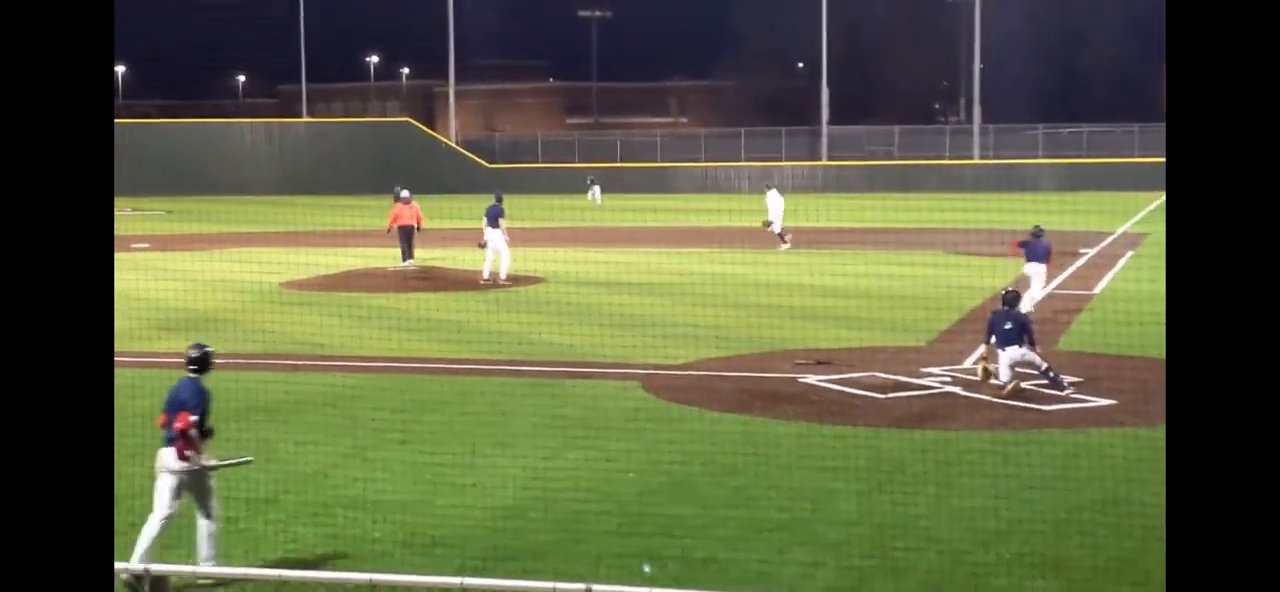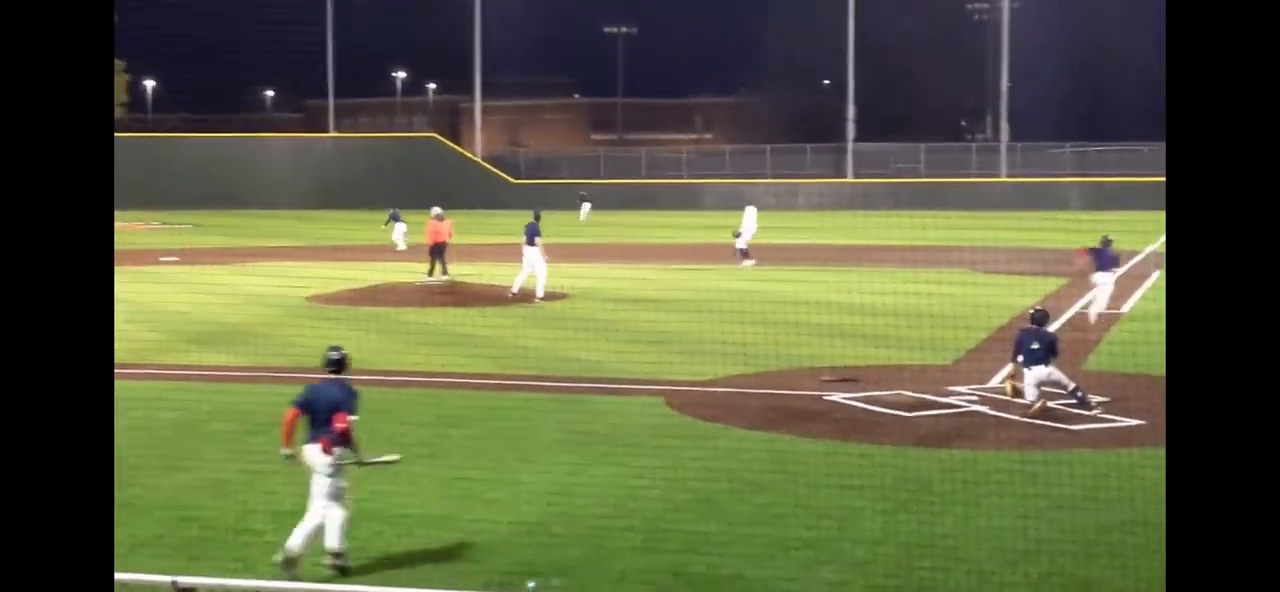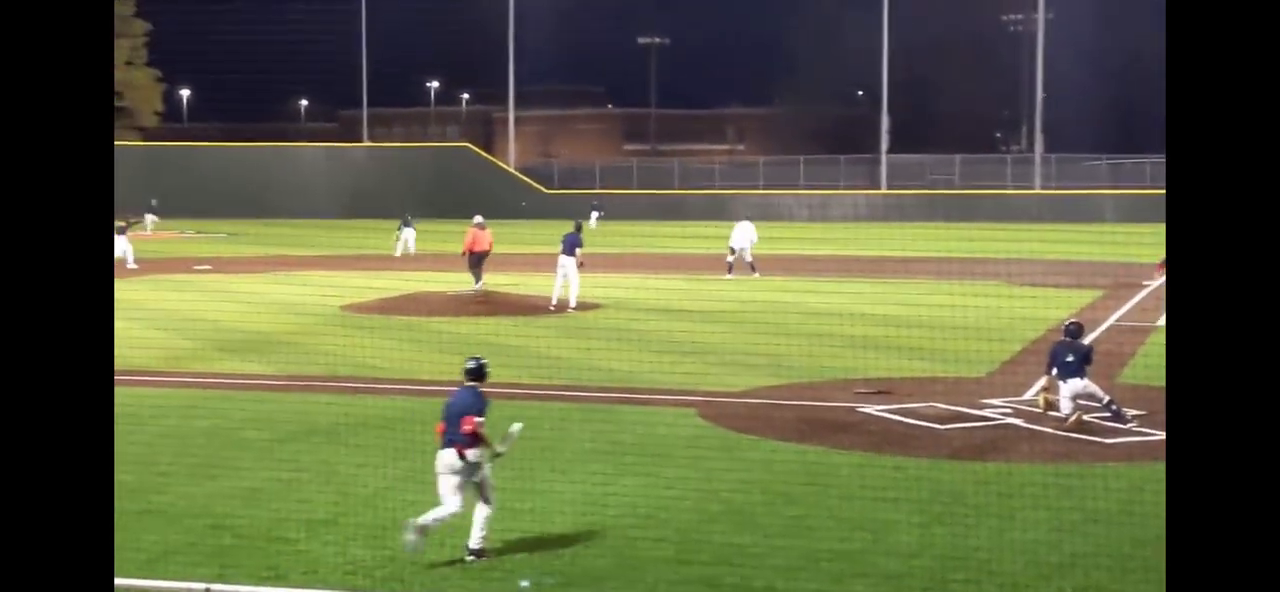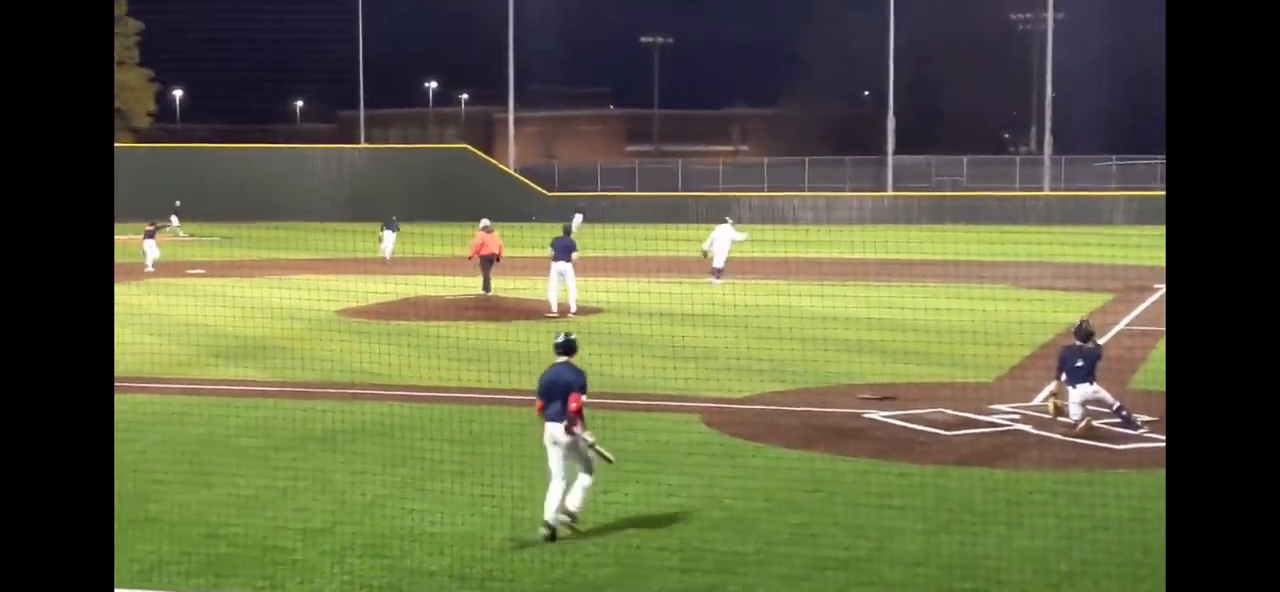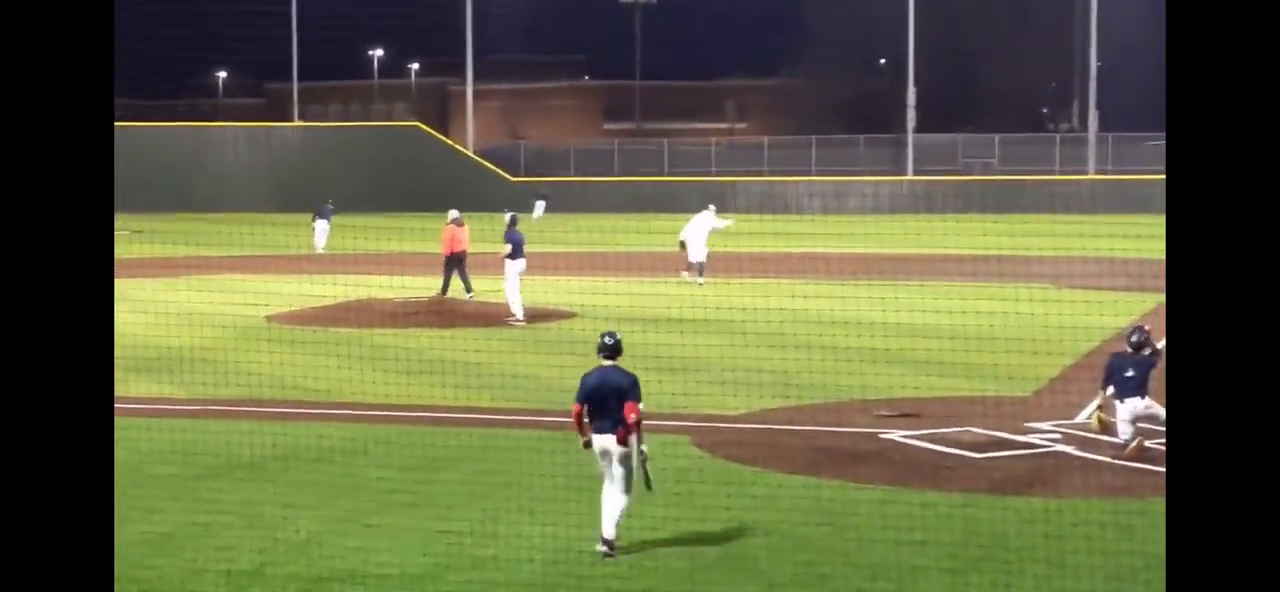
dt=0.4s
person 1, frame 1
left shoulder: (176, 388)
right shoulder: (200, 392)
left elbow: (163, 422)
right elbow: (183, 427)
right wrist: (201, 453)
left hip: (166, 456)
right hip: (187, 459)
left knee: (160, 515)
right knee: (208, 514)
left ankle: (136, 568)
right ankle: (208, 565)
person 1, frame 2
left shoulder: (312, 389)
right shoulder: (348, 392)
left elbow: (290, 416)
right elbow: (342, 427)
left wrist: (287, 446)
right wrist: (356, 451)
left hip: (311, 450)
right hip: (330, 452)
left knee: (334, 502)
right knee: (322, 506)
left ankle: (336, 550)
right ankle: (291, 550)
person 1, frame 3
left shoulder: (453, 397)
right shoulder: (478, 397)
left elbow: (440, 429)
right elbow: (472, 428)
right wrist: (492, 447)
left hip: (445, 454)
right hip: (470, 454)
left knee: (452, 505)
right knee: (486, 500)
left ankle: (421, 524)
right ankle: (475, 547)
person 1, frame 4
left shoulder: (546, 374)
right shoulder: (577, 374)
left elbow: (539, 407)
right elbow: (575, 406)
right wrist: (583, 430)
left hip: (550, 428)
right hip: (569, 430)
left knee: (557, 478)
right knee: (587, 470)
left ankle: (549, 522)
right ankle: (570, 510)
person 1, frame 5
left shoulder: (588, 378)
right shoulder: (629, 379)
left elbow: (576, 412)
right elbow: (633, 415)
left wrist: (584, 436)
right wrist: (641, 443)
left hip: (598, 439)
right hip: (621, 440)
left knee: (610, 484)
right knee: (621, 491)
left ankle: (608, 532)
right ankle: (607, 538)
